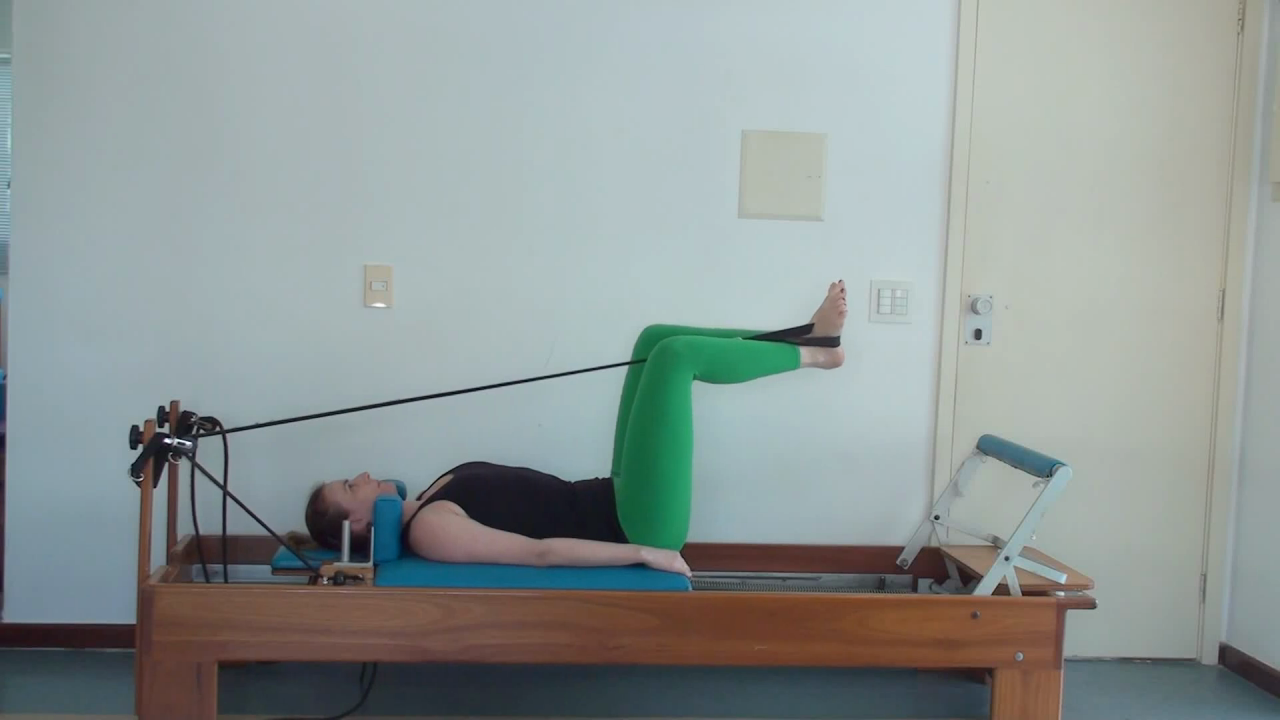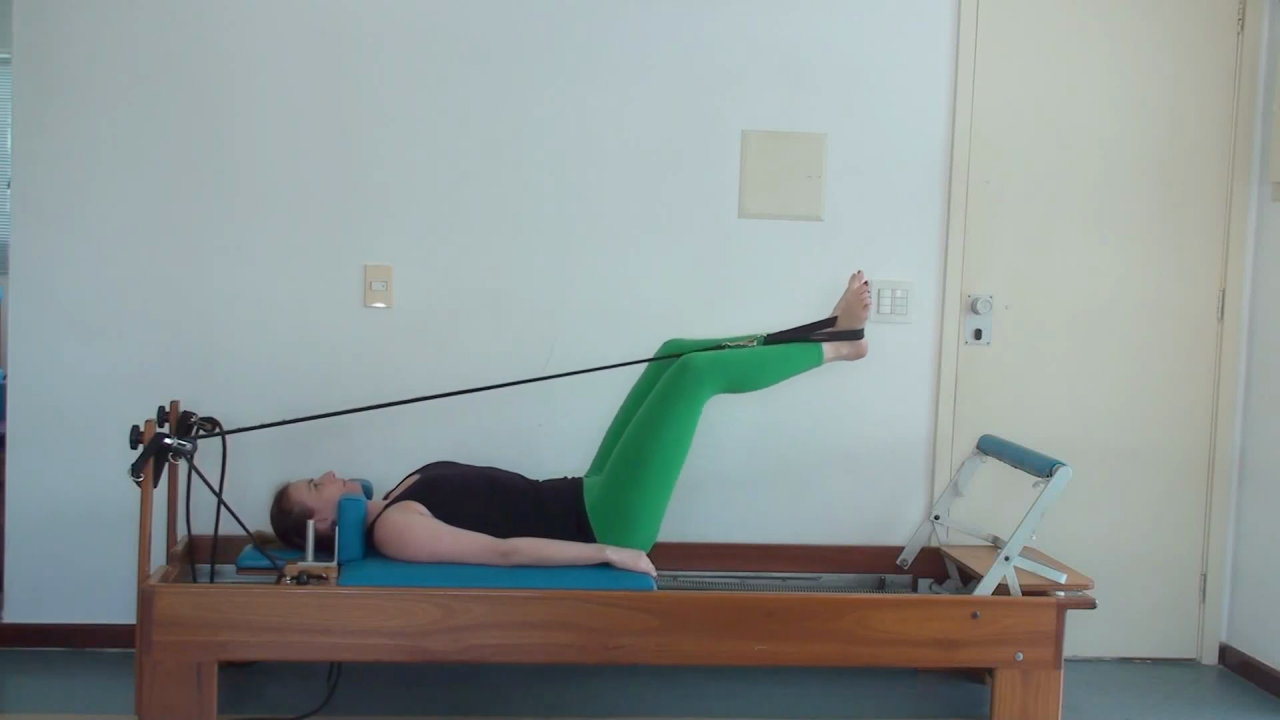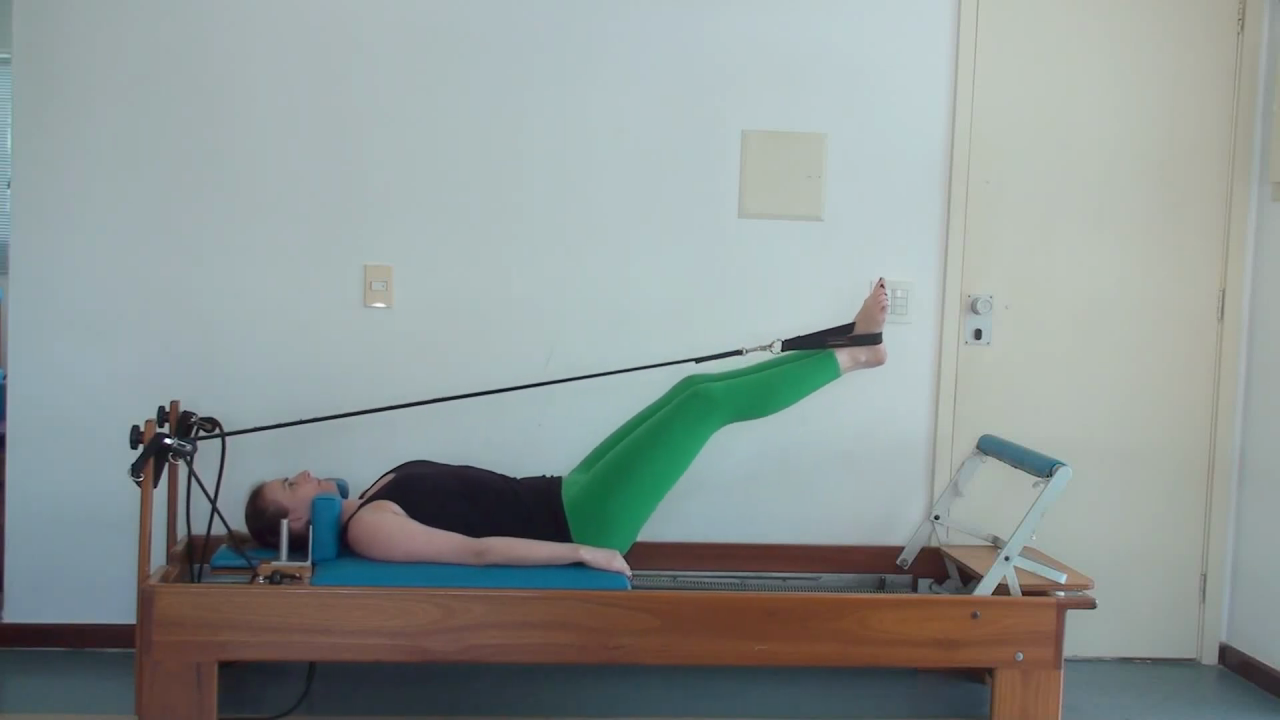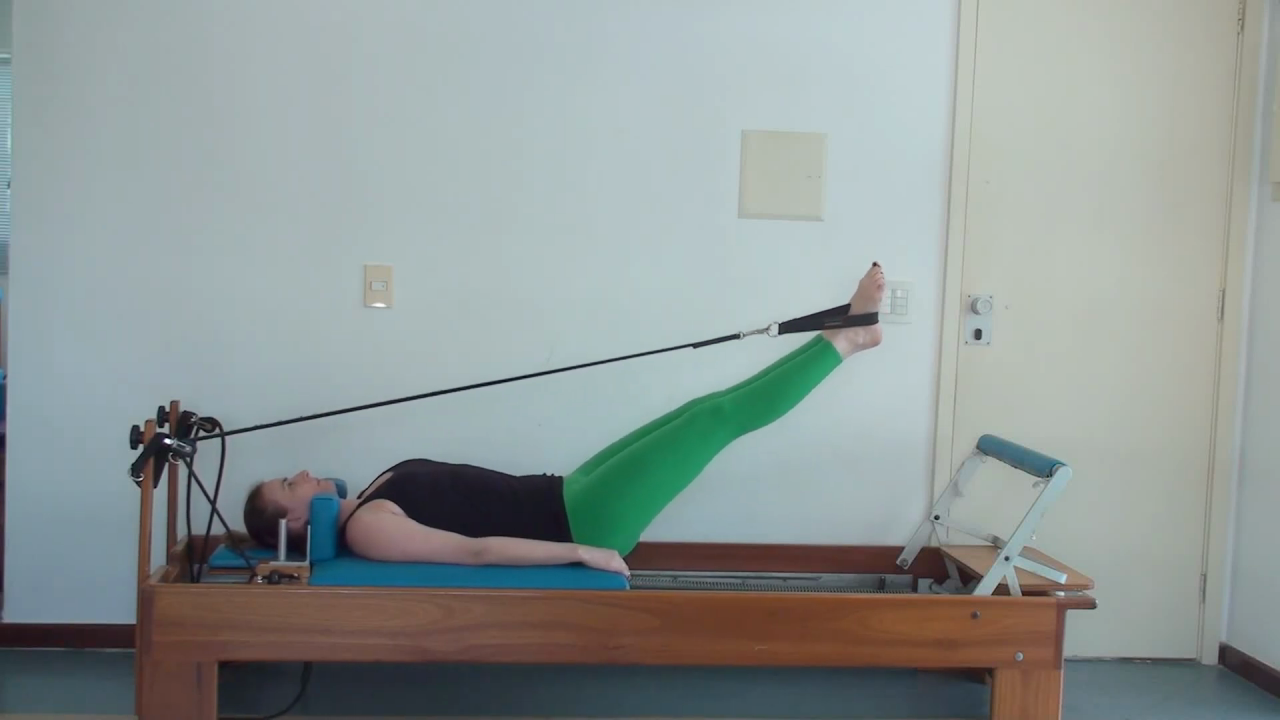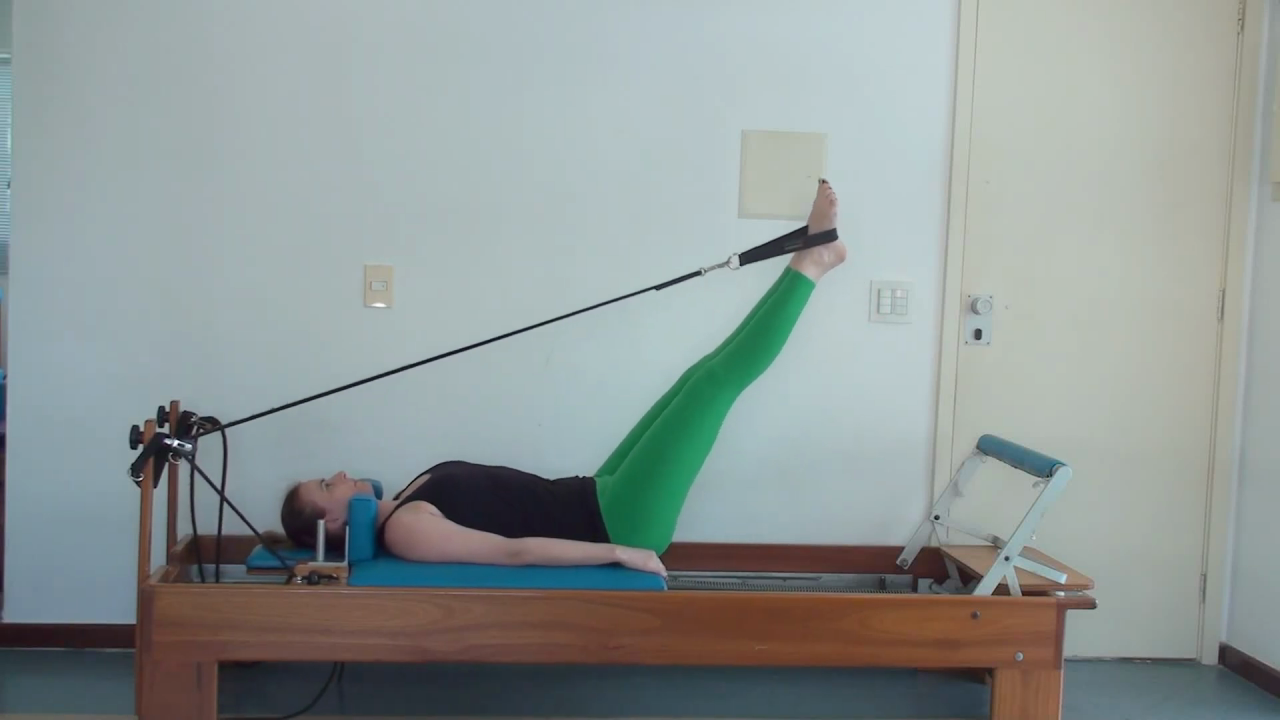
dt=1s
person 1, frame 1
left shoulder: (431, 501)
right shoulder: (429, 530)
right elbow: (538, 553)
right wrist: (644, 553)
left hip: (614, 502)
right hip: (636, 525)
left knee: (657, 339)
right knee: (677, 353)
left ankle: (806, 341)
right ankle: (810, 354)
person 1, frame 2
left shoulder: (398, 502)
right shoulder: (393, 531)
right elbow: (502, 551)
right wrist: (608, 552)
left hip: (586, 498)
right hip: (603, 523)
left knee: (676, 353)
right knee: (695, 372)
left ankle: (826, 335)
right ankle: (833, 348)
person 1, frame 3
left shoulder: (374, 500)
right shoulder: (368, 531)
right elbow: (476, 551)
right wrist: (582, 552)
left hip: (566, 498)
right hip: (577, 521)
left knee: (693, 389)
right knee: (708, 402)
left ankle: (848, 346)
right ankle: (850, 356)
person 1, frame 4
left shoulder: (374, 498)
right shoulder: (366, 529)
right elbow: (473, 550)
right wrist: (580, 552)
left hip: (564, 497)
right hip: (577, 522)
left knee: (708, 409)
right knee: (718, 417)
left ankle: (843, 335)
right ankle: (842, 340)
person 1, frame 5
left shoulder: (411, 501)
right shoulder: (405, 531)
right elbow: (512, 551)
right wrist: (617, 553)
left hip: (599, 499)
right hip: (616, 523)
left knee: (707, 375)
right knee: (718, 380)
left ankle: (810, 259)
right ankle: (807, 265)
